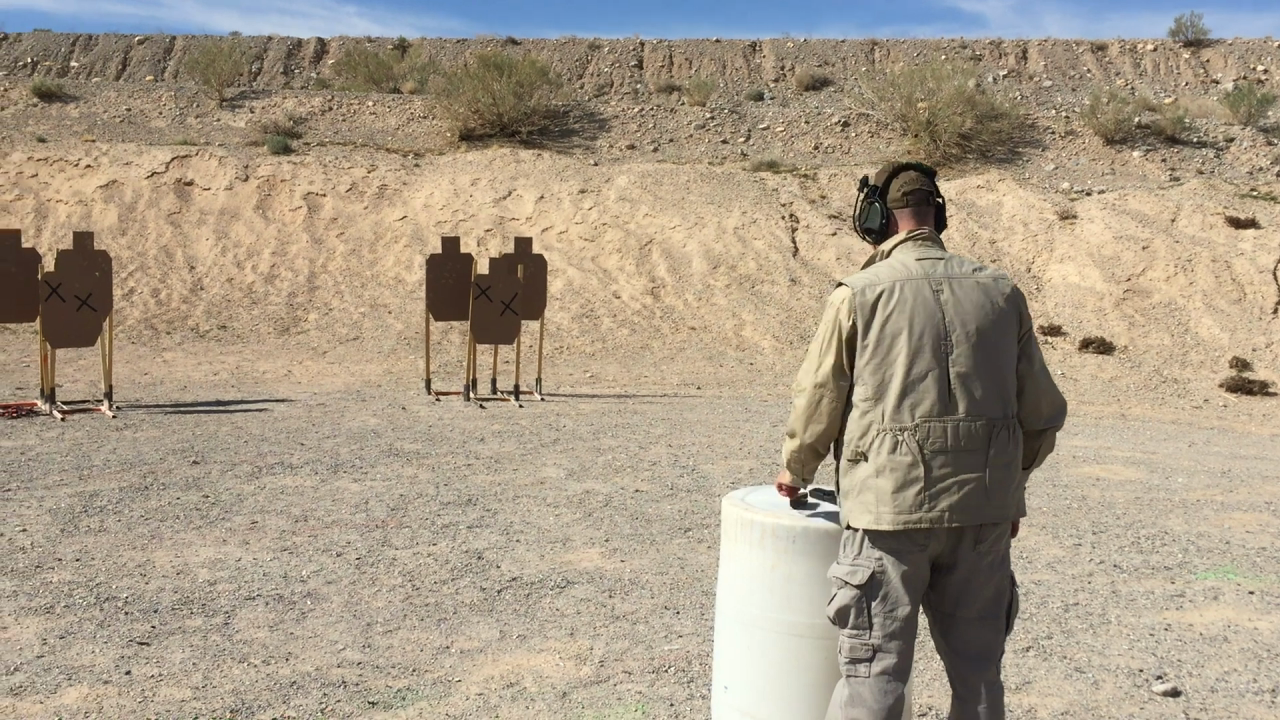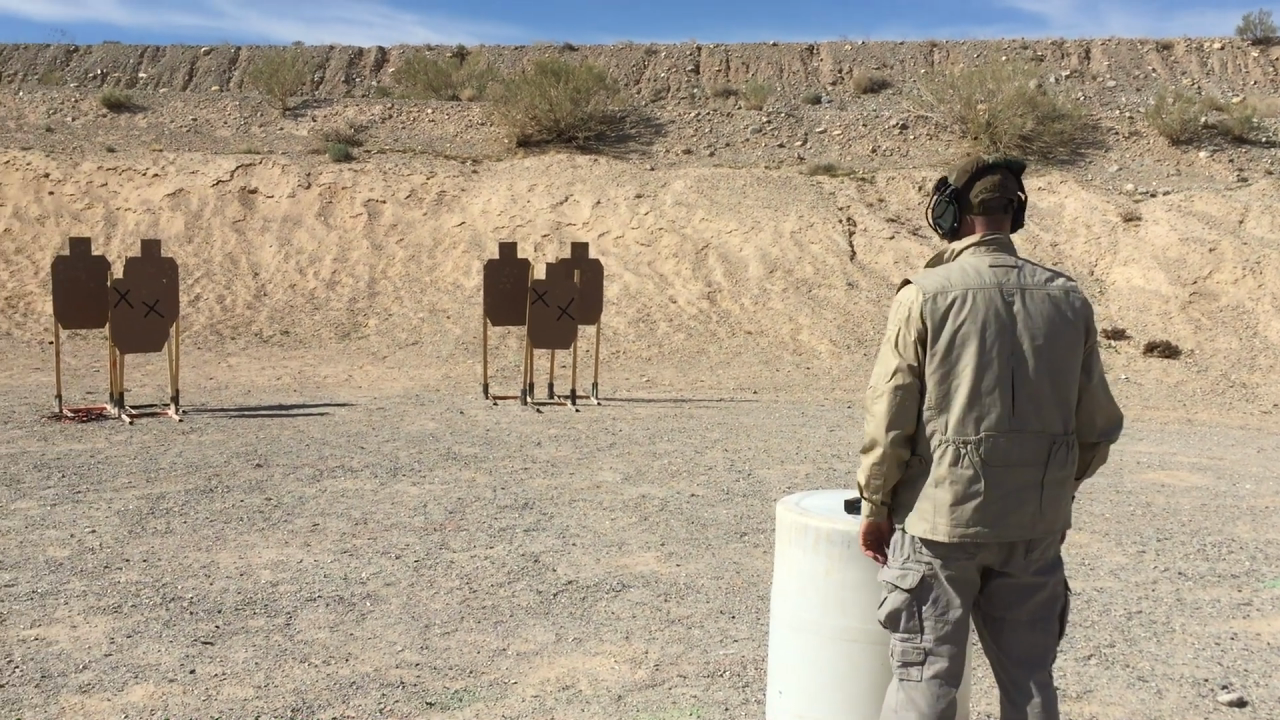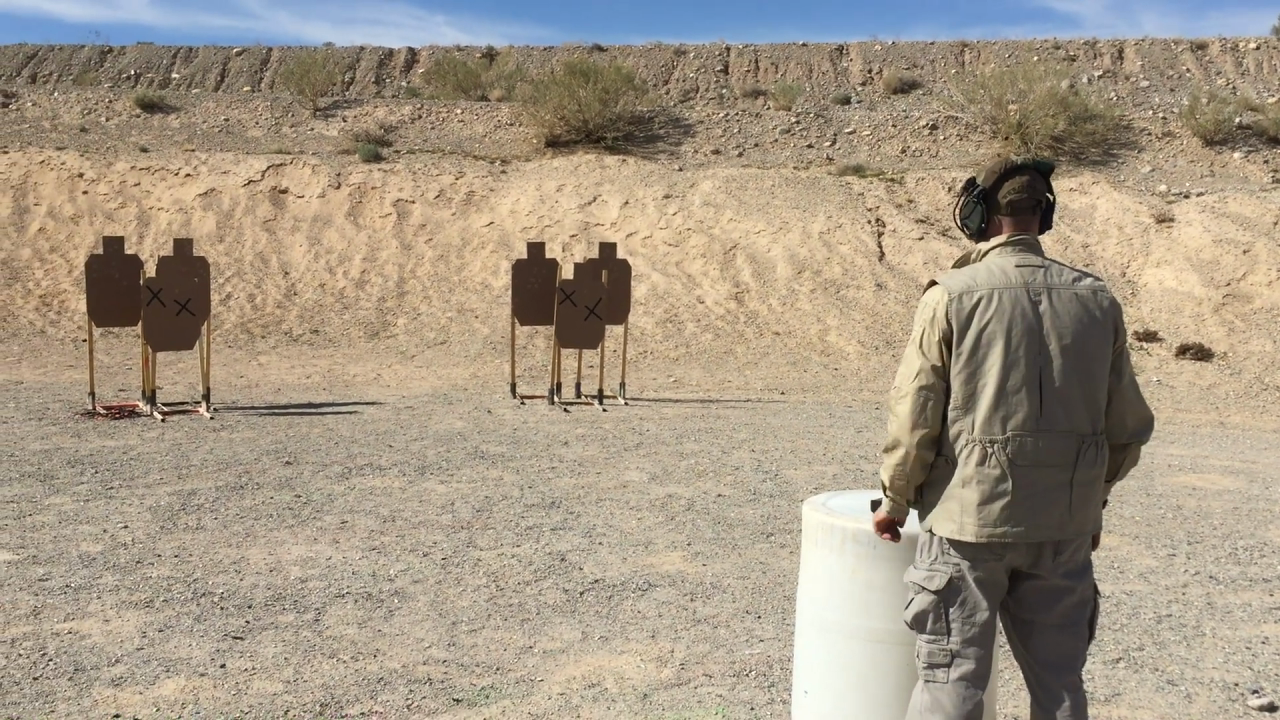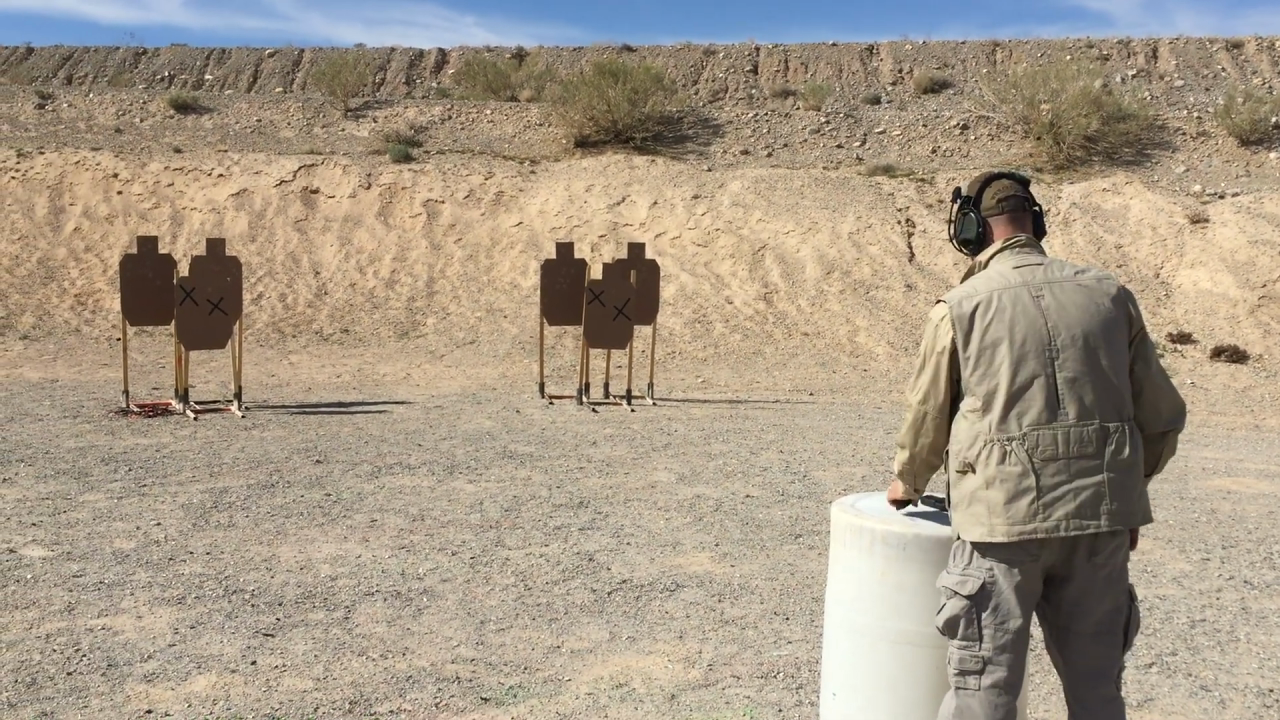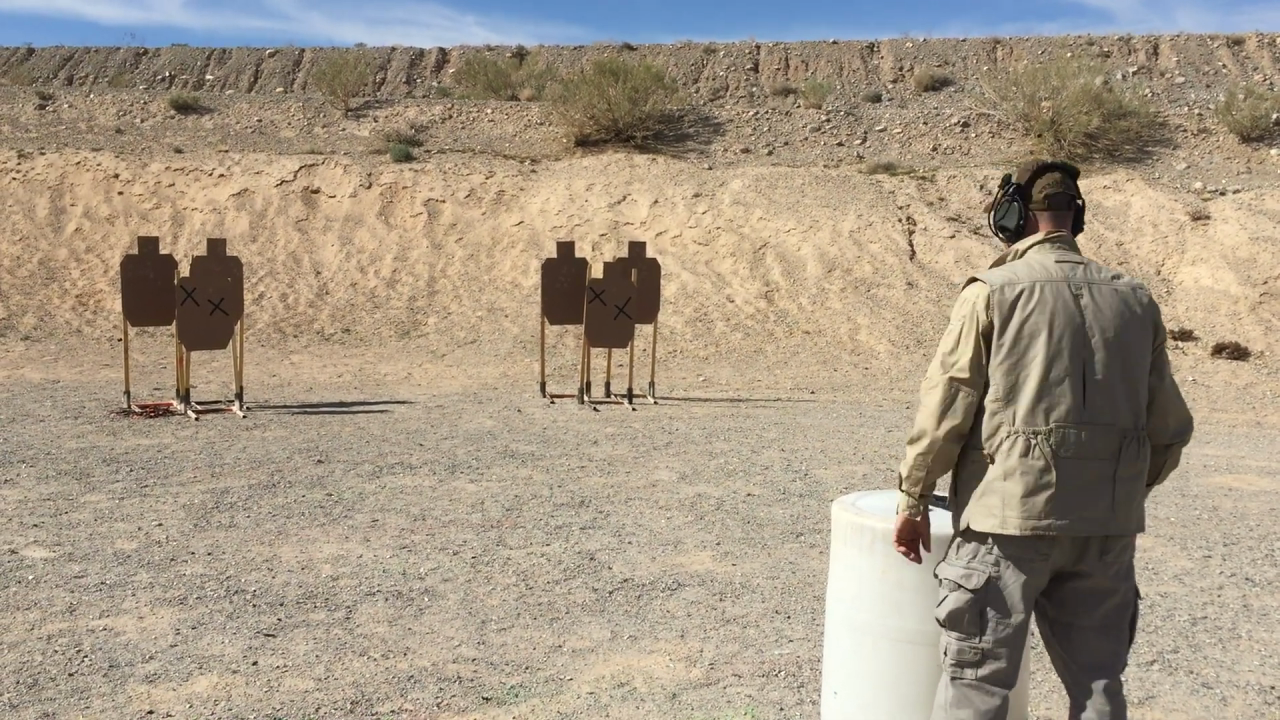
dt=1s
person 1, frame 1
left shoulder: (858, 295)
right shoulder: (1000, 291)
left elbow: (816, 404)
right elbow: (1041, 411)
left wrist: (795, 469)
right wrist: (1009, 486)
left hip: (891, 507)
right hip: (982, 510)
left knee: (872, 669)
right knee: (977, 669)
person 1, frame 2
left shoulder: (926, 295)
right shoulder: (1067, 300)
left elbow: (888, 418)
right elbow: (1096, 424)
left wrist: (874, 505)
left hip: (942, 517)
right hip: (1033, 523)
person 1, frame 3
left shoulder: (953, 296)
right shoulder: (1096, 300)
left elbow: (915, 414)
right elbow: (1127, 424)
left wrist: (893, 500)
right wrist: (1089, 500)
left hip: (970, 516)
right hip: (1062, 522)
person 1, frame 4
left shoulder: (960, 307)
right shoulder: (1110, 295)
left elbow: (927, 417)
right elbow: (1161, 415)
left wrist: (907, 483)
right wrist: (1124, 493)
left hip: (1003, 517)
right hip: (1100, 517)
person 1, frame 5
left shoulder: (990, 293)
right shoulder: (1135, 300)
left elbow: (944, 410)
right elbow: (1169, 427)
left wrist: (912, 498)
left hip: (1008, 516)
right hip: (1105, 523)
